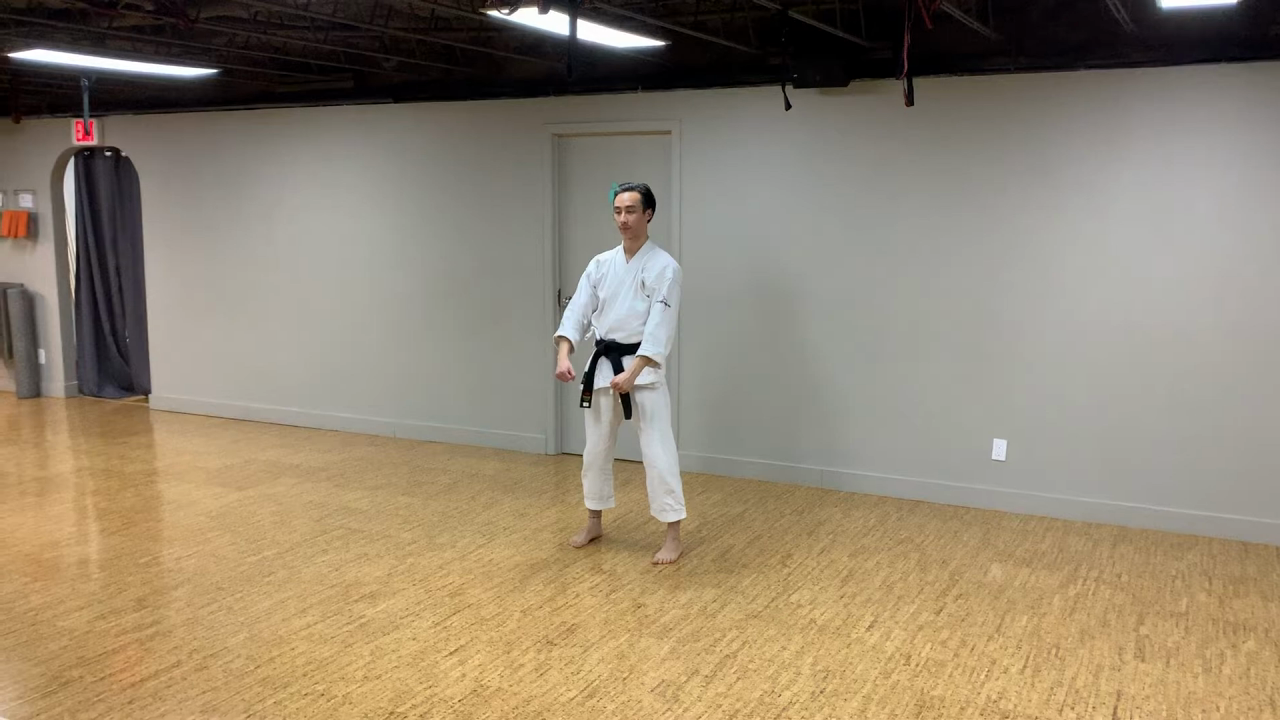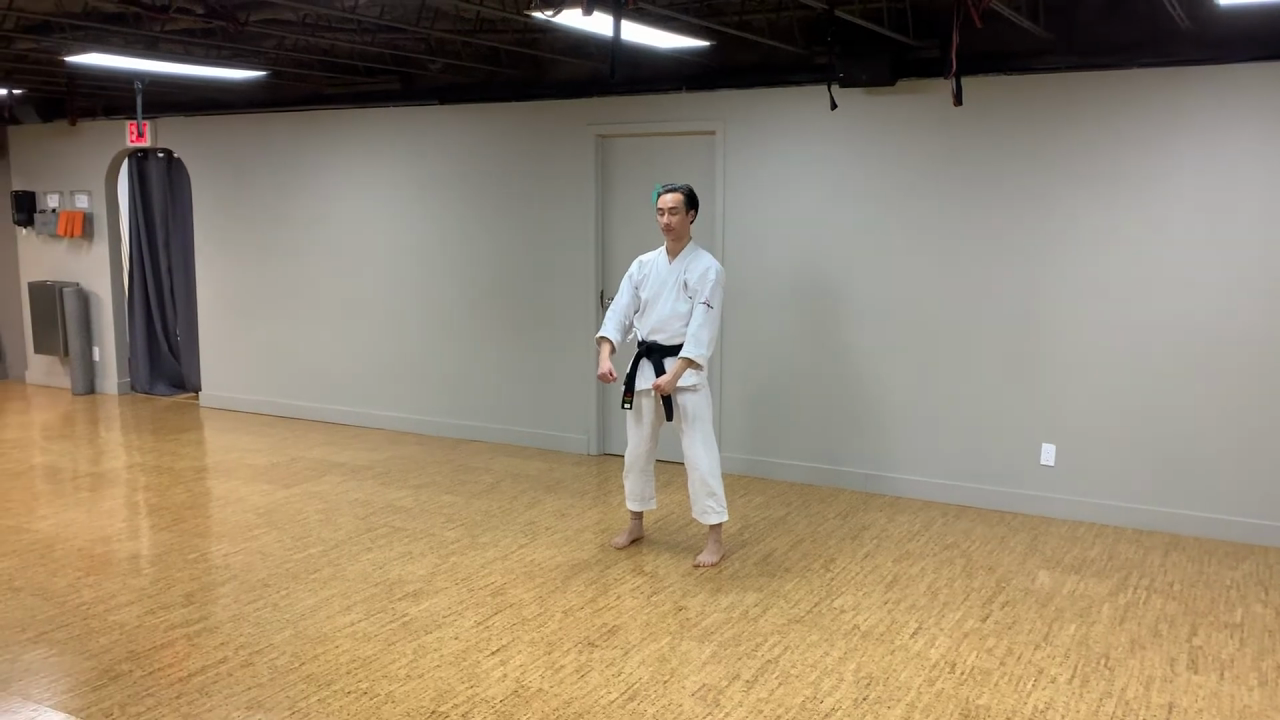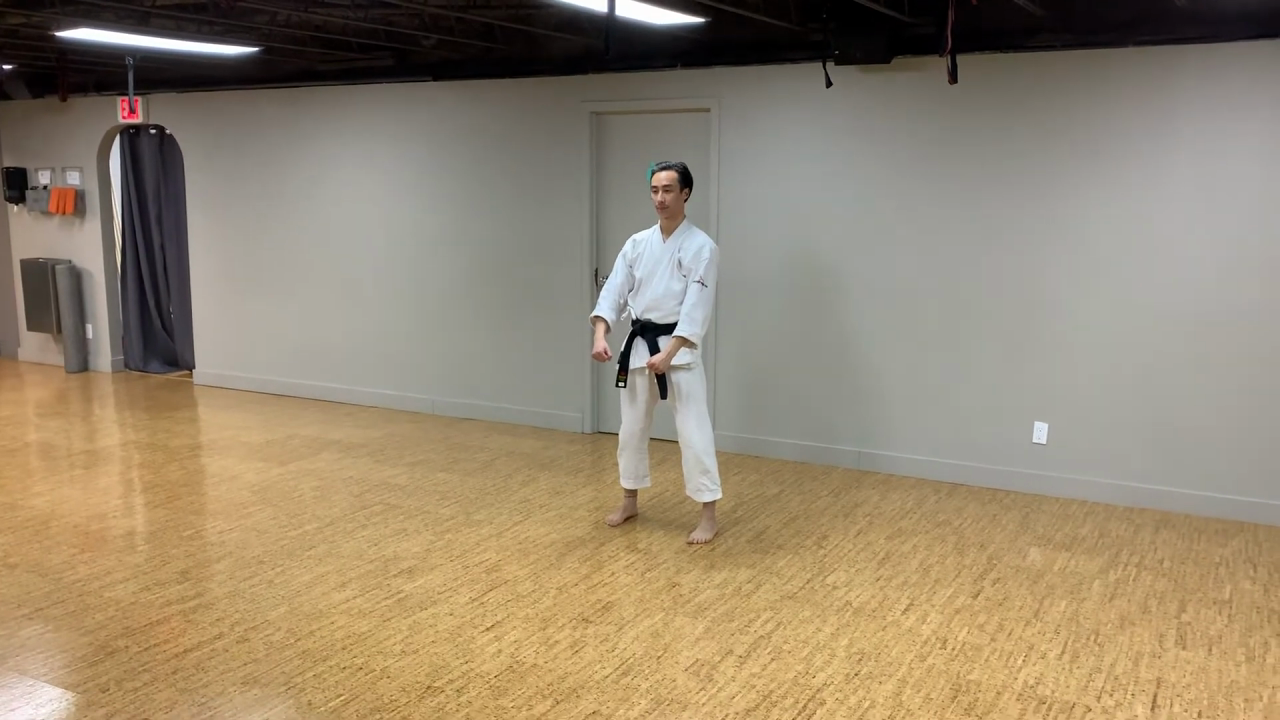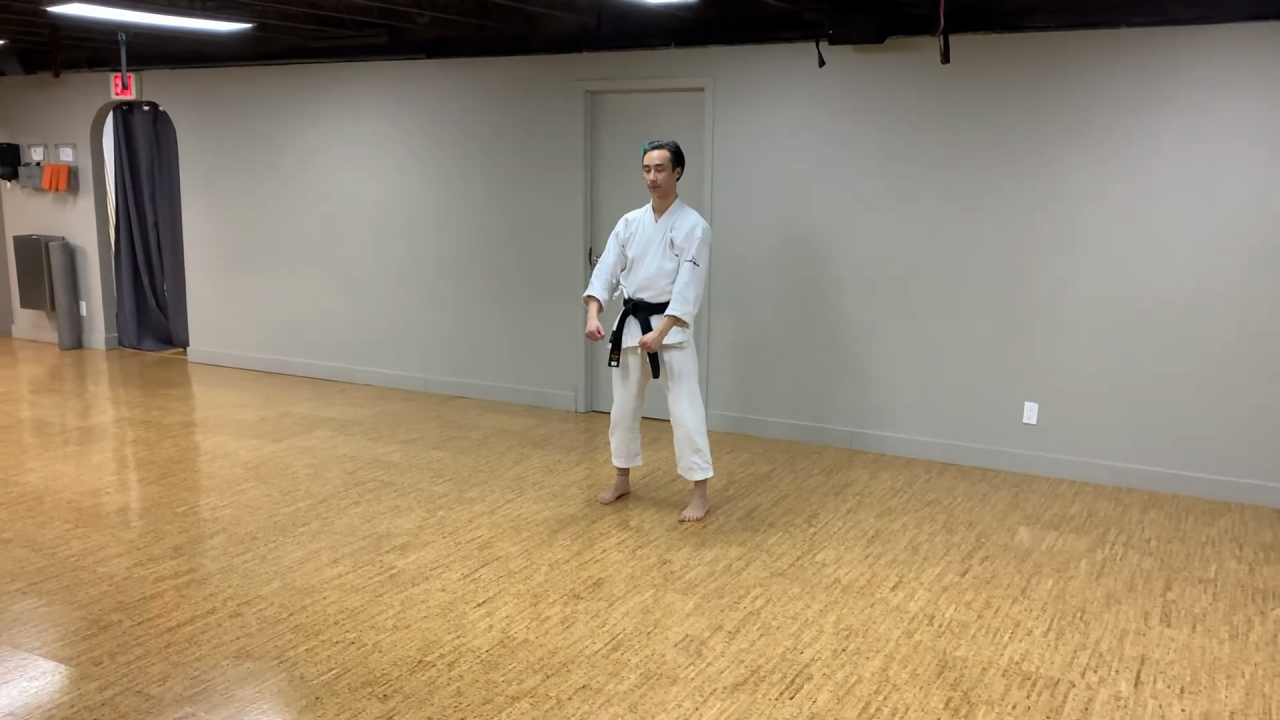
dt=1s
person 1, frame 1
left shoulder: (664, 267)
right shoulder: (601, 264)
left elbow: (660, 328)
right elbow: (578, 311)
left wrist: (632, 373)
right wrist: (563, 355)
left hip: (643, 367)
right hip: (602, 365)
left knee: (657, 451)
right knee: (596, 447)
left ankle: (673, 535)
right ankle: (594, 522)
person 1, frame 2
left shoulder: (707, 268)
right shoulder: (643, 265)
left elbow: (703, 330)
right elbow: (619, 313)
left wrist: (674, 375)
right wrist: (605, 357)
left hip: (685, 369)
right hip: (643, 366)
left knee: (699, 453)
right knee: (638, 449)
left ankle: (715, 537)
right ankle: (636, 523)
person 1, frame 3
left shoulder: (701, 247)
right shoulder: (637, 243)
left elbow: (697, 308)
right elbow: (614, 292)
left wrist: (668, 353)
right wrist: (600, 336)
left hip: (679, 347)
right hip: (637, 345)
left knee: (693, 430)
right knee: (632, 426)
left ankle: (708, 514)
right ankle: (629, 501)
person 1, frame 4
left shoulder: (693, 226)
right shoulder: (629, 222)
left elbow: (689, 287)
right elbow: (606, 271)
left wrist: (660, 332)
right wrist: (593, 315)
left hip: (671, 326)
right hip: (629, 323)
left knee: (685, 409)
right knee: (624, 405)
left ankle: (700, 492)
right ankle: (622, 479)
